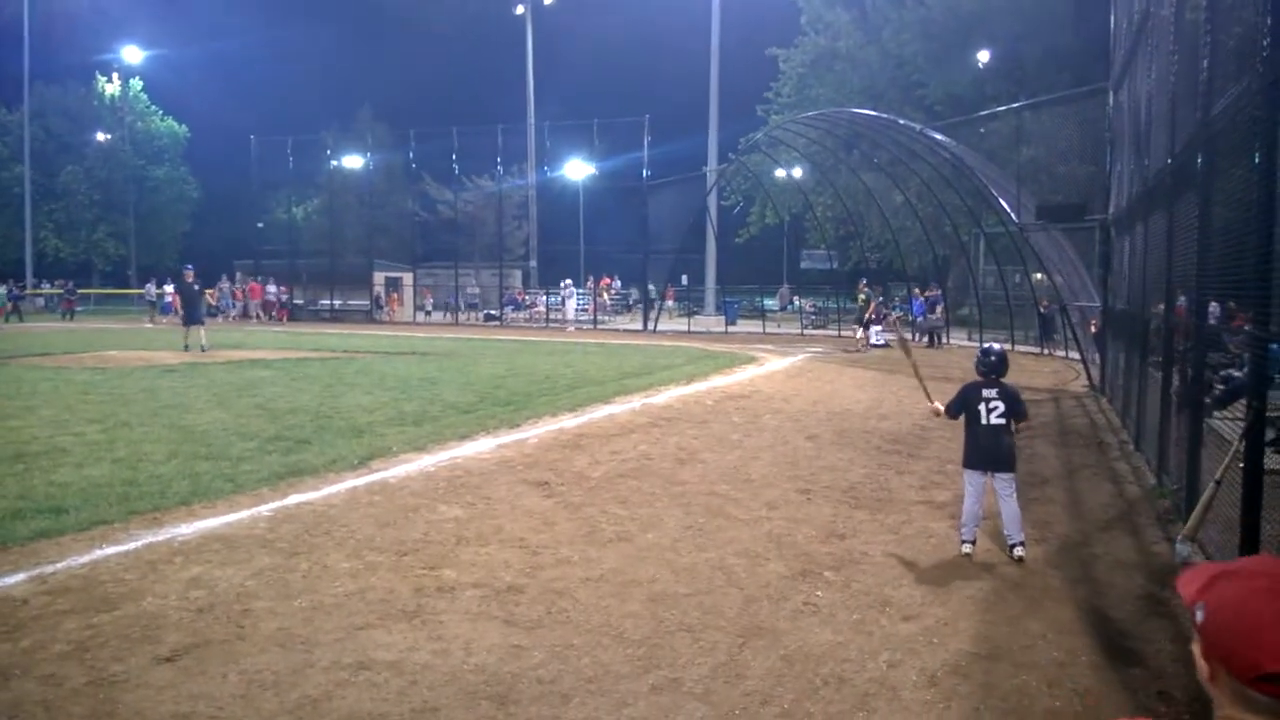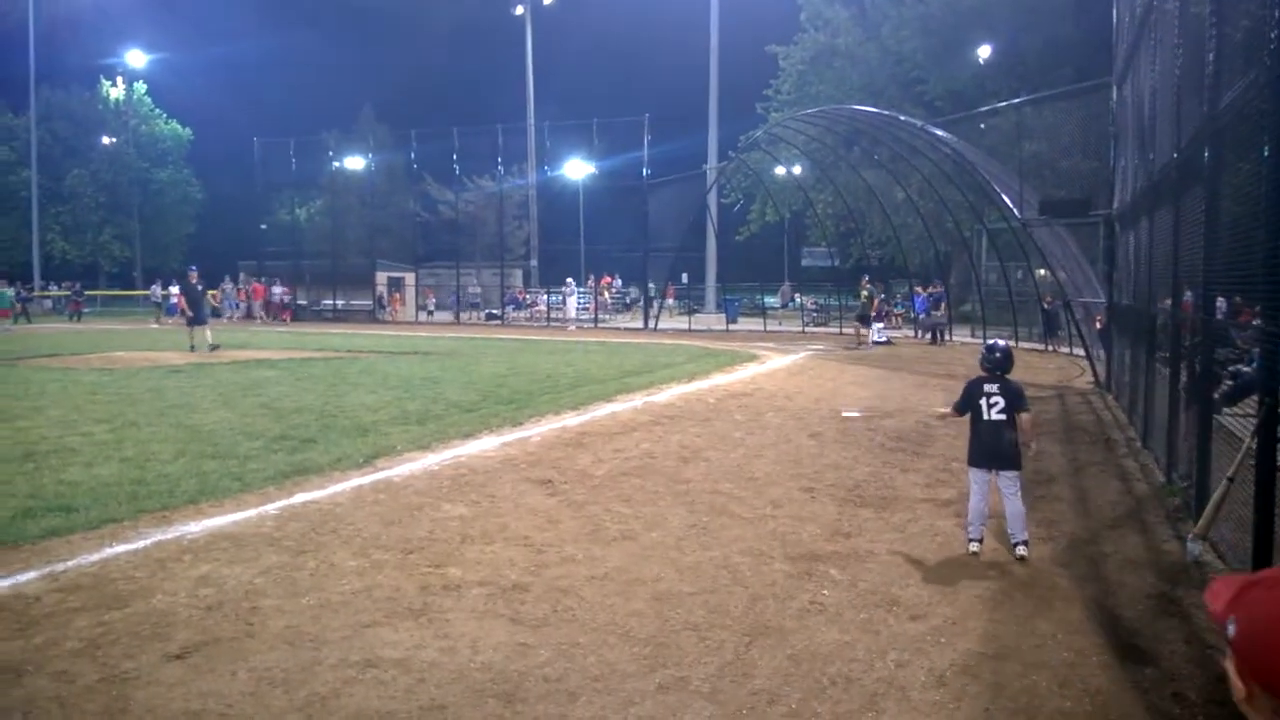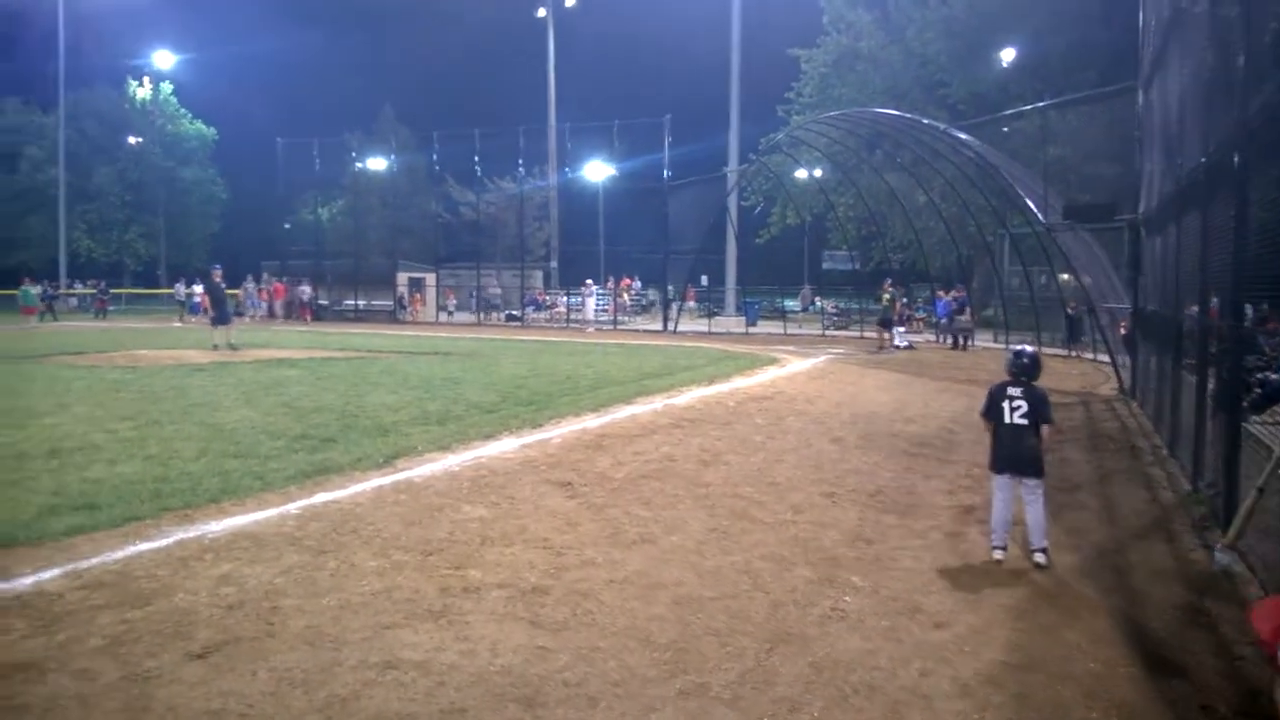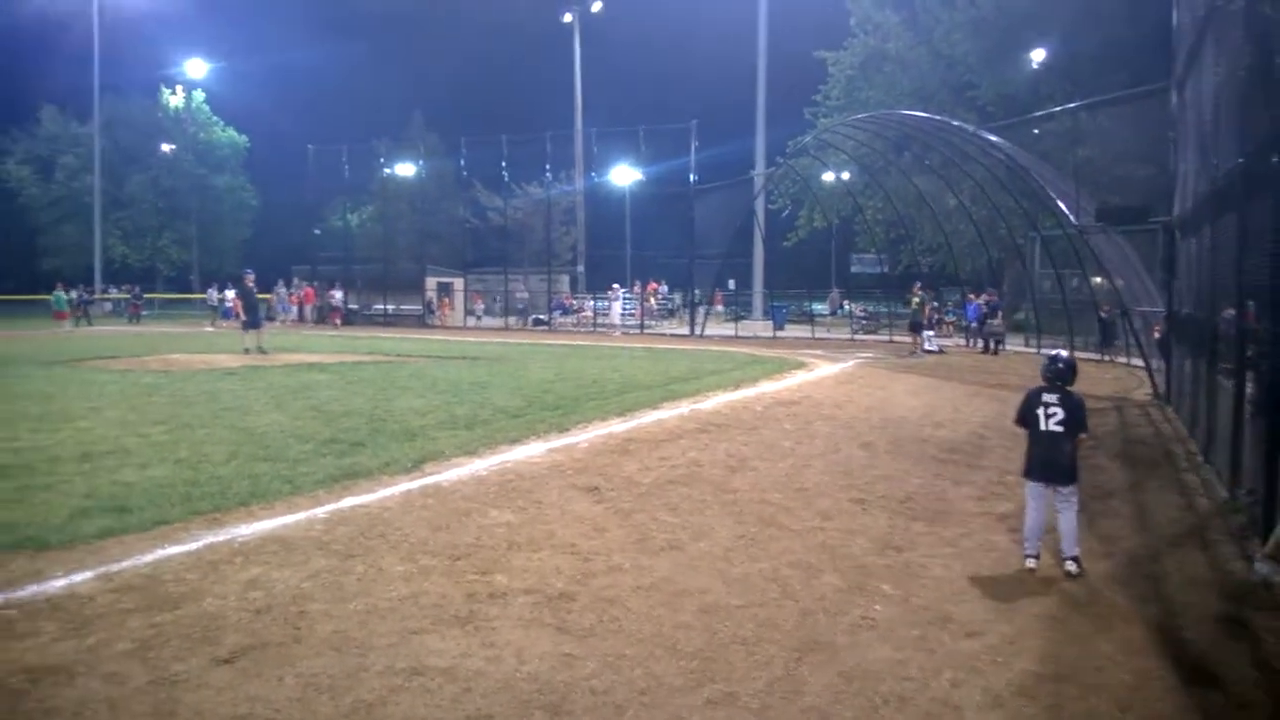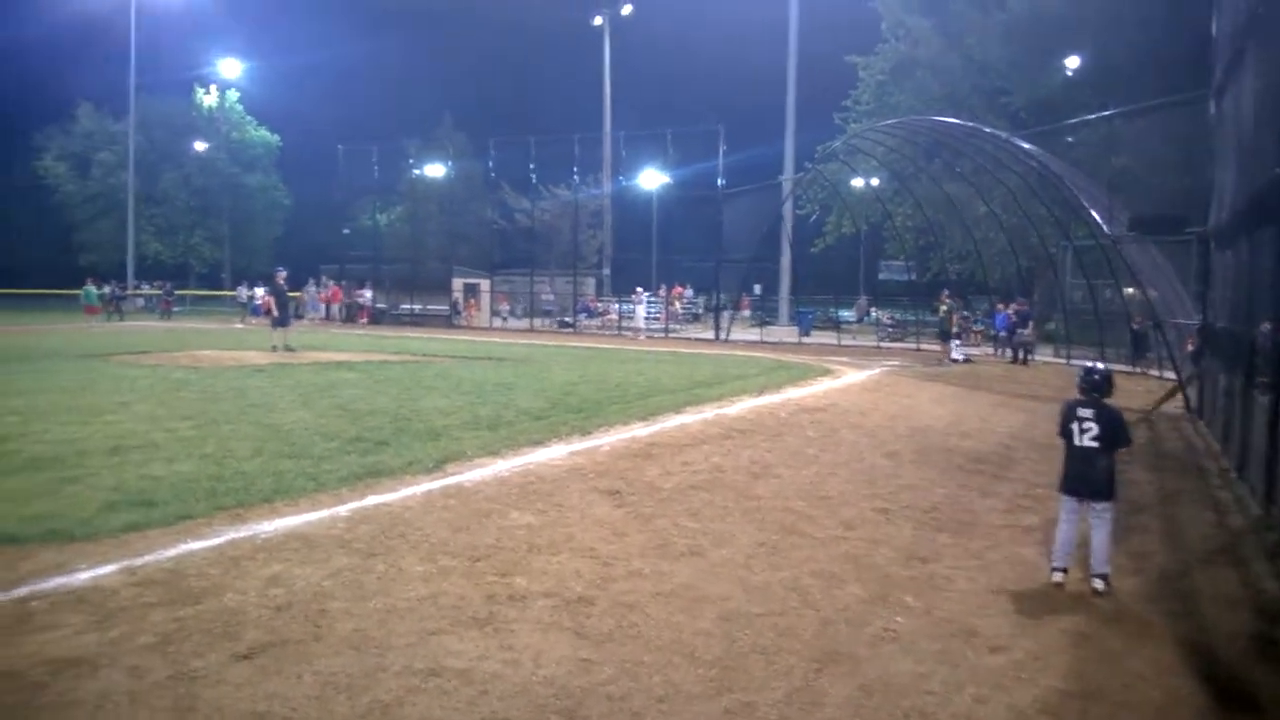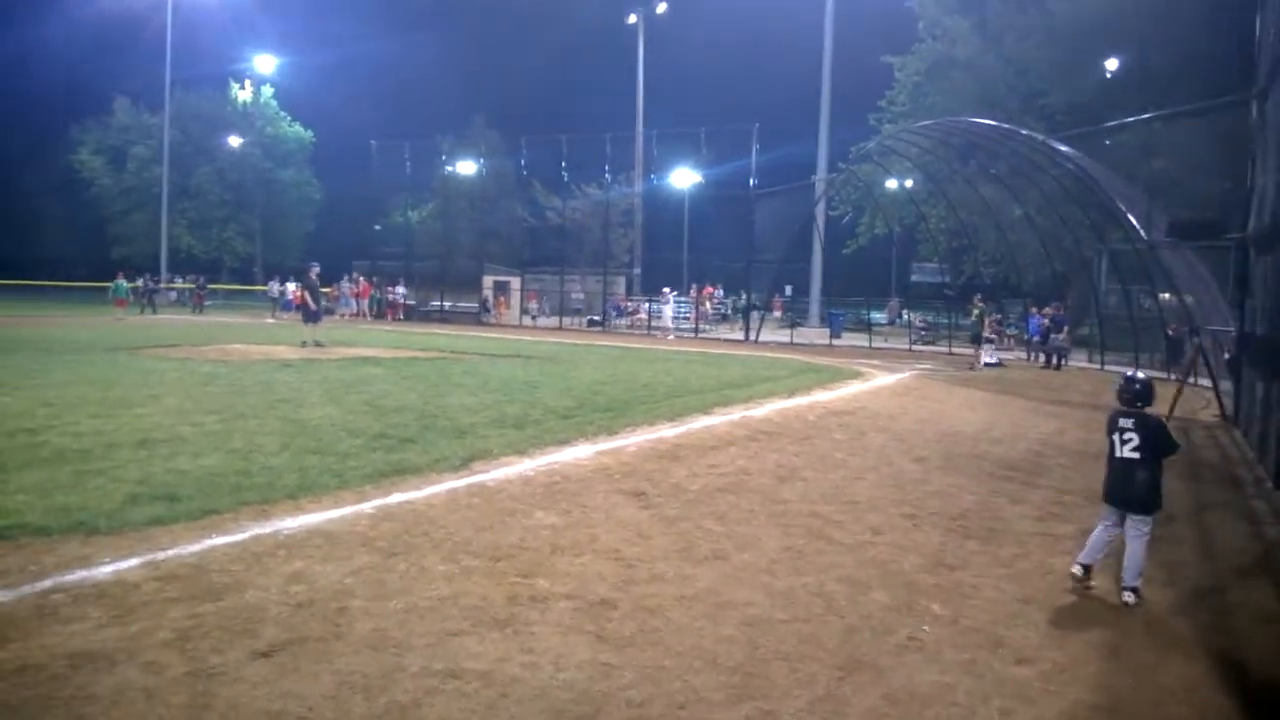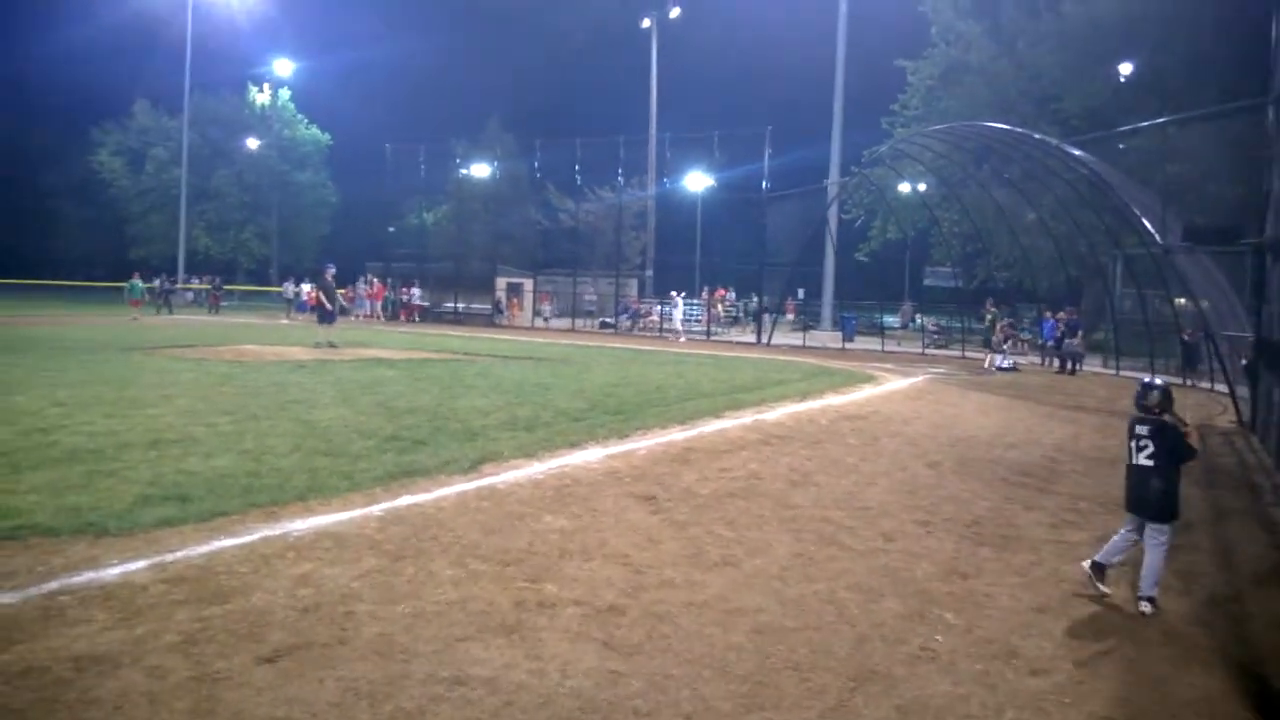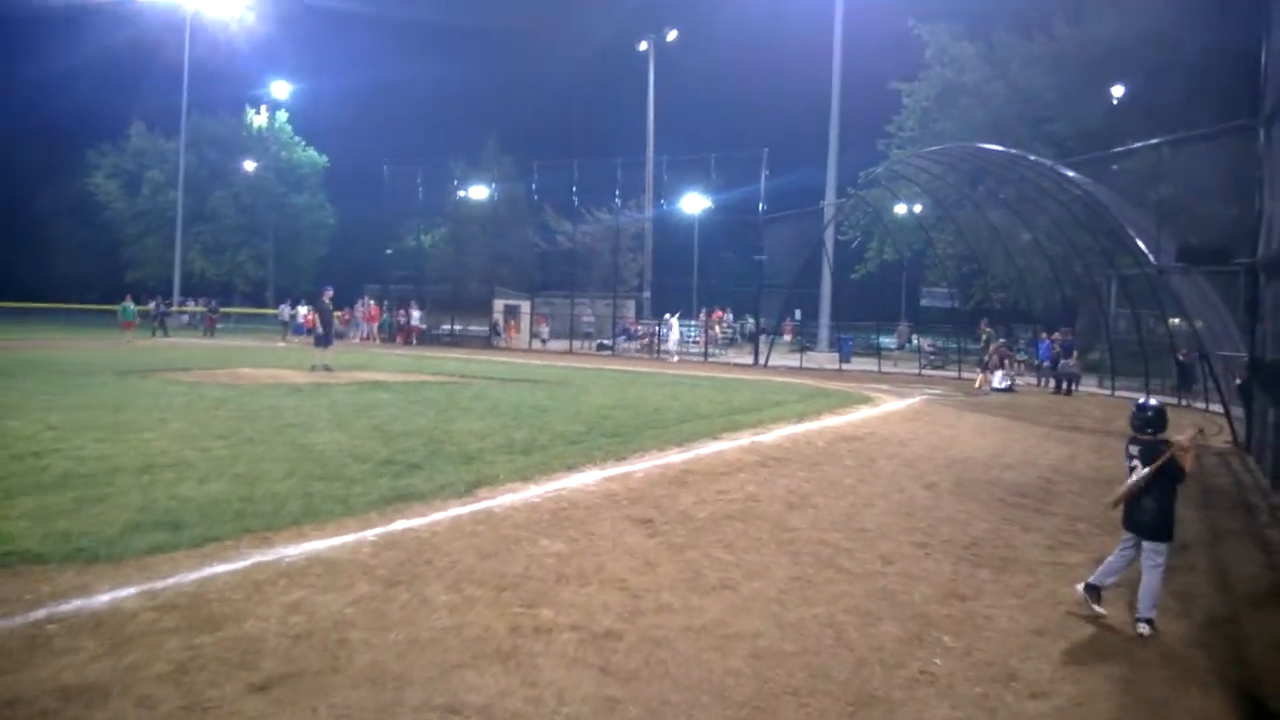
dt=0.2s
person 1, frame 1
left shoulder: (969, 390)
right shoulder: (1011, 392)
left elbow: (950, 413)
right elbow: (1022, 422)
left wrist: (938, 408)
left hip: (975, 455)
right hip: (1003, 455)
left knee: (972, 498)
right knee: (1008, 498)
left ankle: (968, 541)
right ankle: (1016, 544)
person 1, frame 2
left shoulder: (973, 386)
right shoulder: (1013, 388)
left elbow: (957, 412)
right elbow: (1024, 417)
left wrist: (944, 413)
right wrist: (1028, 441)
left hip: (979, 451)
right hip: (1007, 451)
left knee: (978, 495)
right knee: (1012, 496)
left ankle: (974, 539)
right ankle: (1020, 543)
person 1, frame 3
left shoulder: (997, 390)
right shoulder: (1039, 395)
left elbow: (988, 420)
right elbow: (1045, 428)
right wrist: (1039, 447)
left hip: (1002, 455)
right hip: (1029, 457)
left knee: (1001, 501)
right knee: (1034, 503)
left ankle: (998, 547)
right ankle: (1039, 550)
person 1, frame 4
left shoulder: (1033, 395)
right shoulder: (1074, 401)
left elbow: (1020, 423)
right elbow: (1080, 435)
left hip: (1036, 463)
right hip: (1064, 464)
left knee: (1034, 509)
right knee: (1067, 510)
left ankle: (1031, 555)
right ankle: (1070, 558)
person 1, frame 5
left shoulder: (1069, 408)
right shoulder: (1111, 414)
right elbow: (1122, 444)
left hip: (1073, 477)
right hip: (1101, 479)
left knee: (1066, 522)
right knee: (1101, 526)
left ankle: (1058, 570)
right ankle: (1099, 576)
person 1, frame 6
left shoulder: (1114, 418)
right shoulder: (1153, 424)
right elbow: (1170, 450)
right wrist: (1165, 431)
left hip: (1115, 487)
right hip: (1142, 491)
left knee: (1108, 526)
right knee: (1137, 538)
left ankle: (1083, 565)
right ankle: (1129, 588)
person 1, frame 7
left shoulder: (1134, 424)
right shoulder: (1168, 430)
right elbow: (1190, 454)
left wrist: (1180, 431)
right wrist: (1190, 434)
left hip: (1136, 494)
right hip: (1160, 498)
left knee: (1130, 533)
right knee: (1156, 547)
left ankle: (1097, 564)
right ankle: (1146, 598)
person 1, frame 8
left shoulder: (1134, 442)
right shoulder: (1157, 451)
right elbow: (1182, 474)
left wrist: (1180, 443)
right wrist: (1189, 449)
left hip: (1135, 514)
right hip: (1156, 519)
left knee: (1125, 552)
right knee: (1153, 568)
left ankle: (1092, 586)
right ankle: (1144, 620)
